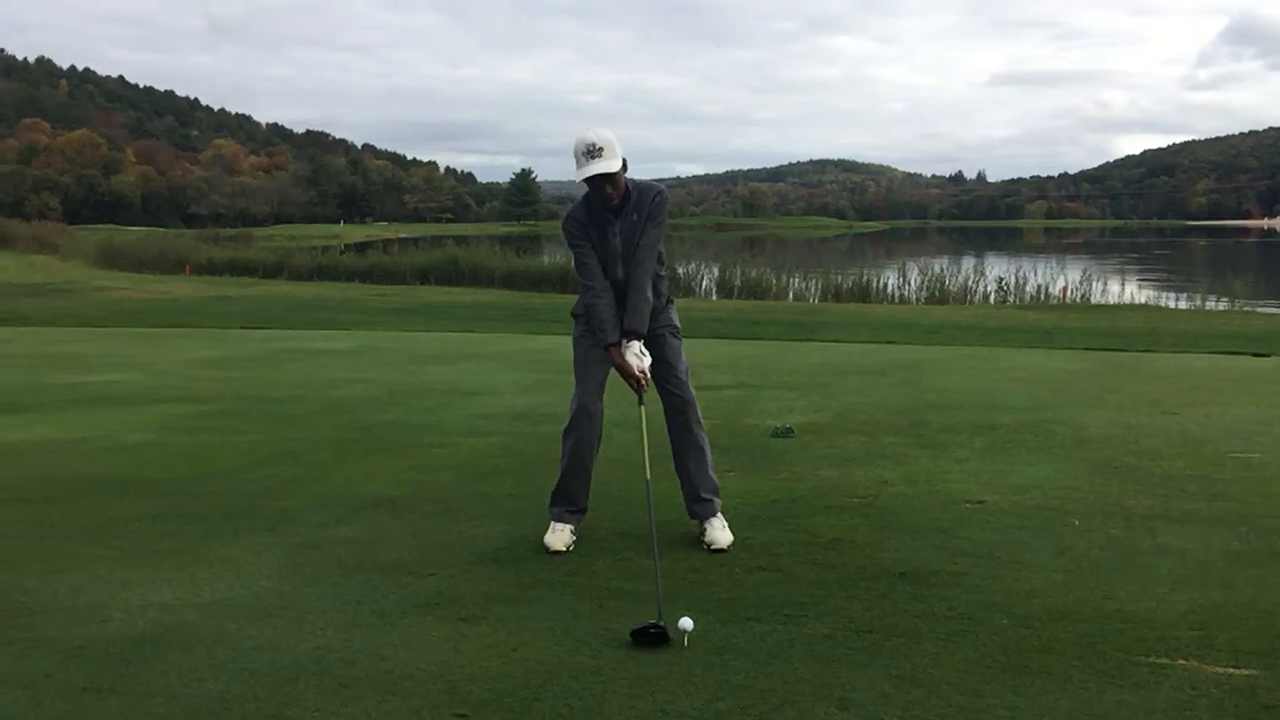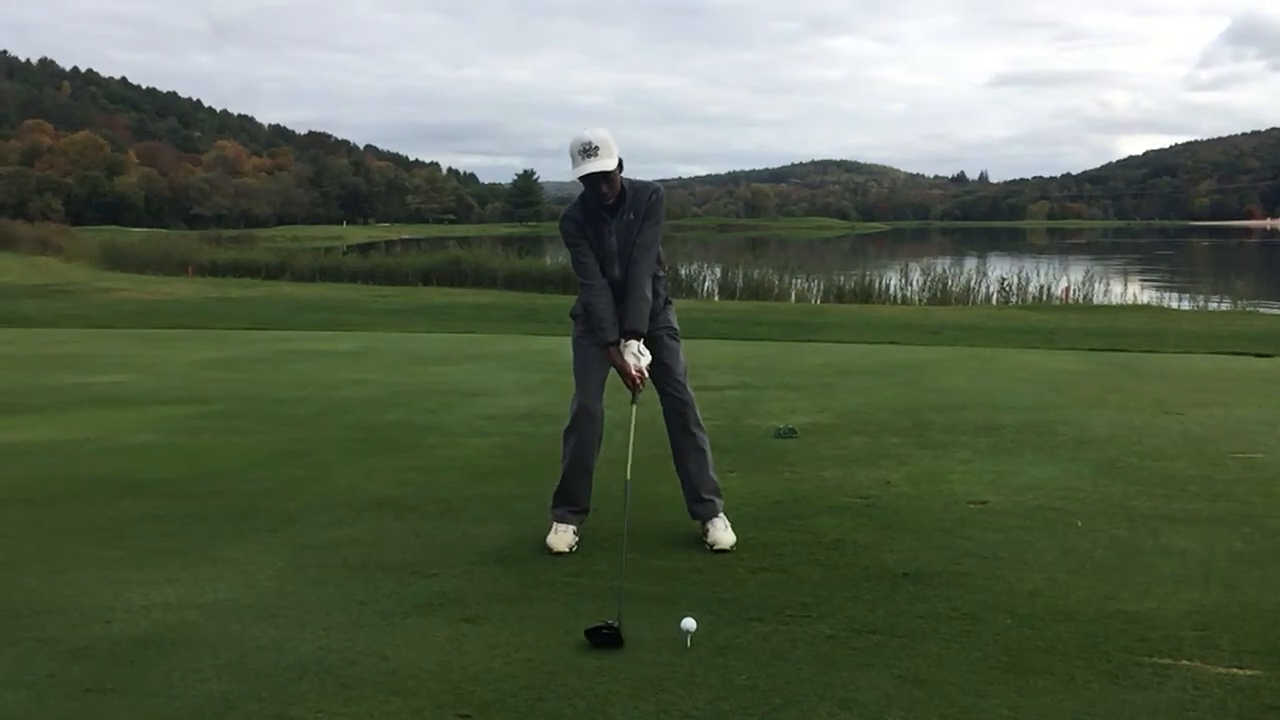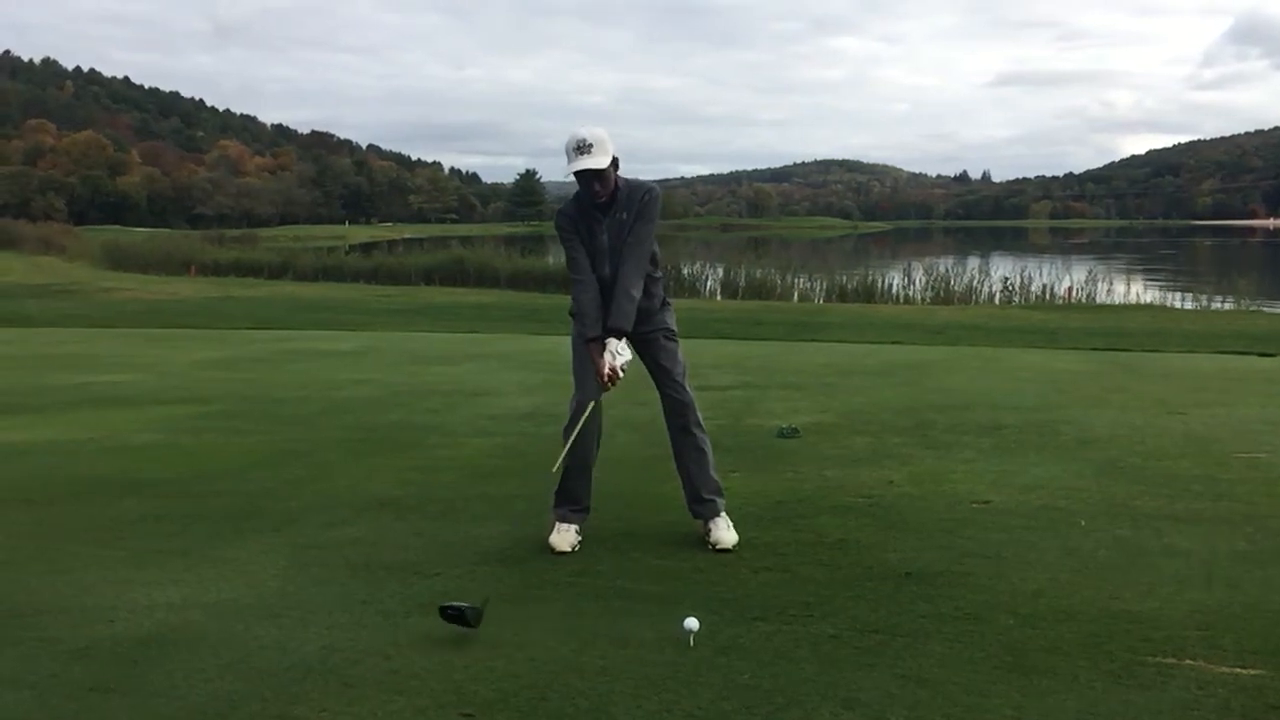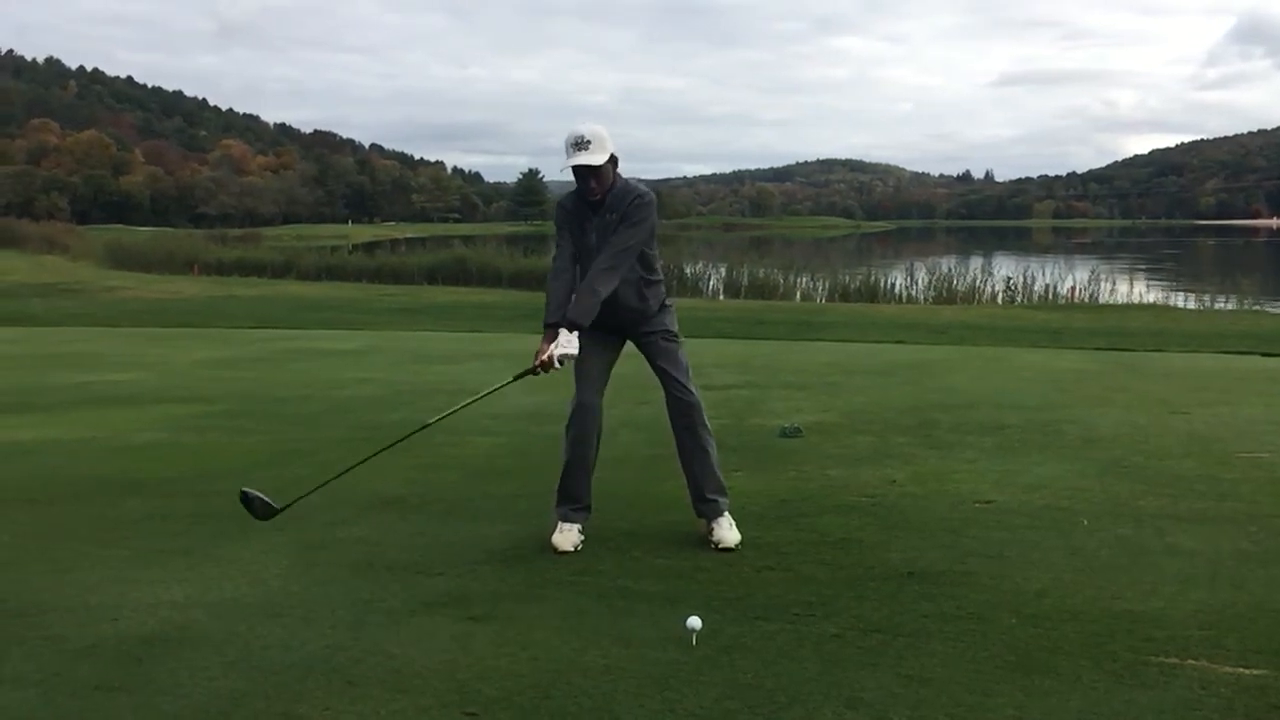
dt=1s
person 1, frame 1
left shoulder: (653, 197)
right shoulder: (577, 220)
left elbow: (643, 270)
right elbow: (595, 286)
left wrist: (635, 340)
right wrist: (615, 351)
left hip: (653, 312)
right hip: (598, 318)
left knee: (682, 403)
right knee: (585, 406)
left ankle: (708, 510)
right ankle: (565, 513)
person 1, frame 2
left shoulder: (650, 196)
right shoulder: (573, 219)
left elbow: (642, 269)
right elbow: (594, 284)
left wrist: (634, 340)
right wrist: (614, 352)
left hip: (651, 311)
right hip: (596, 317)
left knee: (681, 402)
right knee: (586, 406)
left ankle: (710, 511)
right ankle: (567, 514)
person 1, frame 3
left shoulder: (645, 196)
right shoulder: (569, 215)
left elbow: (634, 268)
right elbow: (583, 280)
left wrist: (617, 337)
right wrist: (595, 346)
left hip: (647, 310)
right hip: (592, 315)
left knee: (680, 400)
right knee: (584, 404)
left ankle: (711, 510)
right ankle: (569, 514)
person 1, frame 4
left shoulder: (640, 200)
right shoulder: (567, 208)
left elbow: (608, 268)
right elbow: (563, 269)
left wrist: (570, 329)
right wrist: (551, 331)
left hip: (649, 312)
right hip: (597, 319)
left knee: (684, 399)
right knee: (585, 405)
left ankle: (715, 510)
right ankle: (571, 514)
